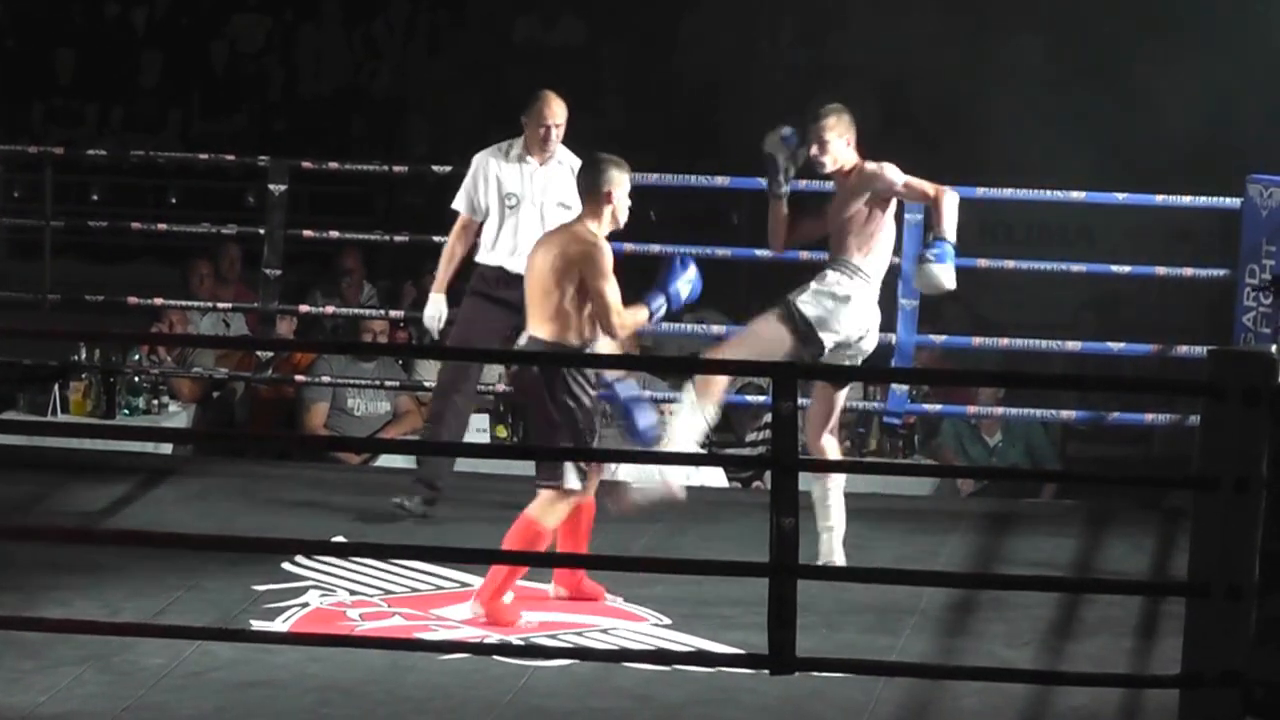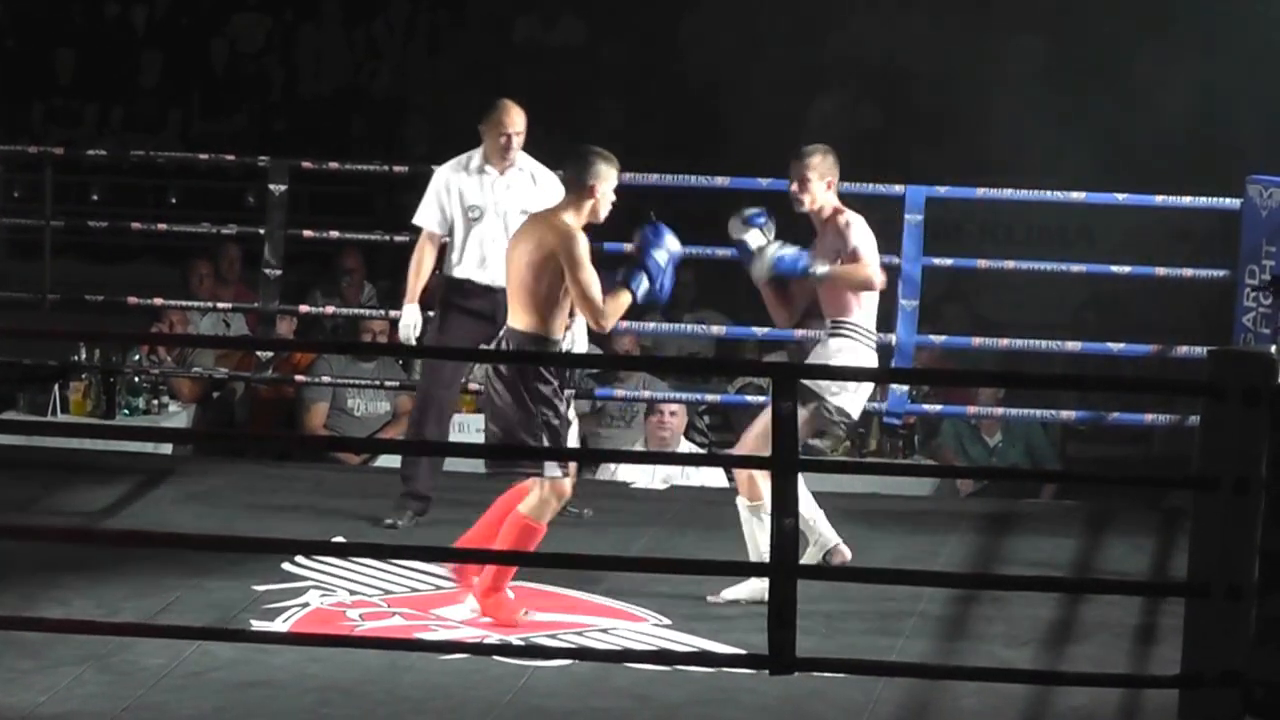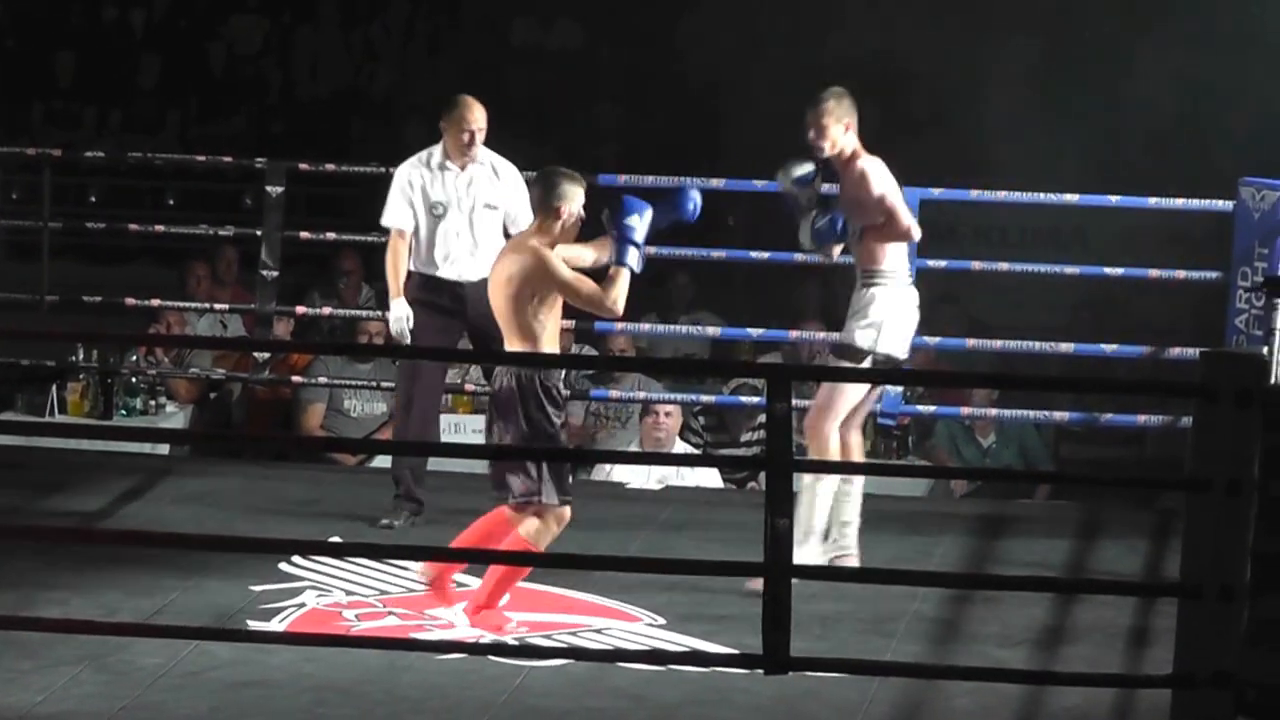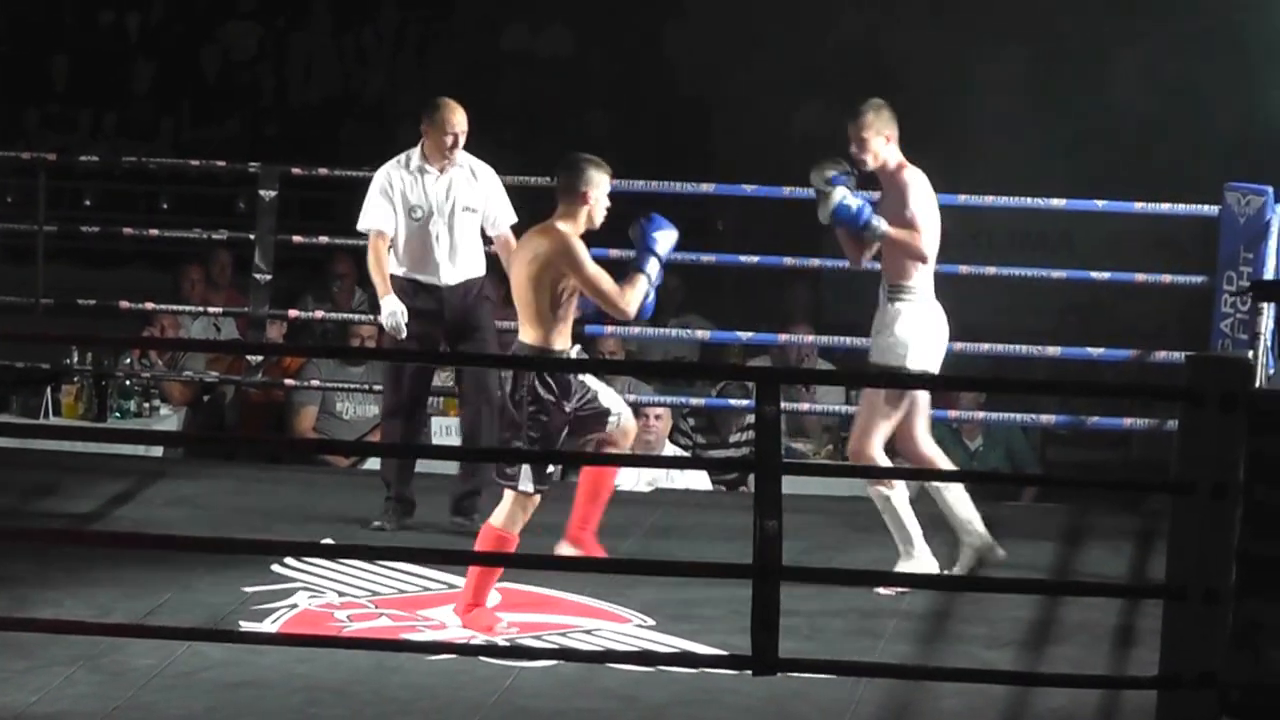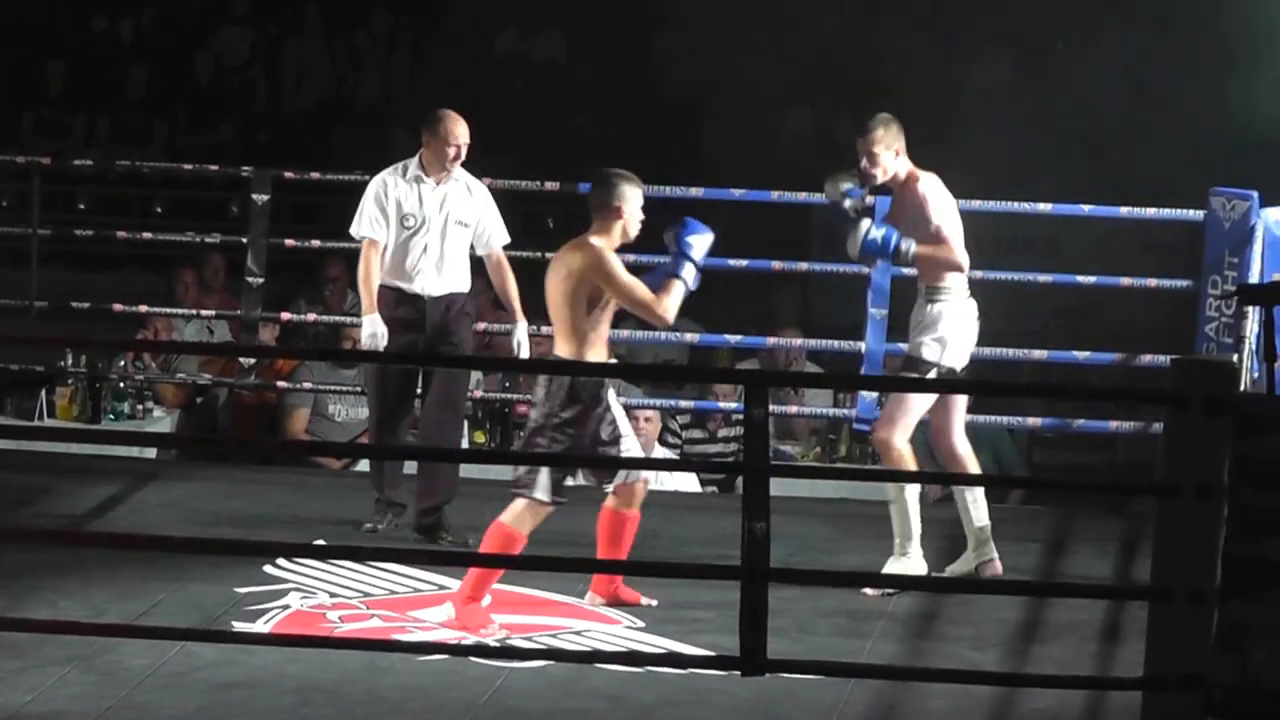
dt=0.2s
person 1, frame 1
left shoulder: (877, 177)
right shoulder: (835, 202)
left elbow: (943, 195)
right elbow: (780, 241)
left wrist: (941, 248)
right wrist: (778, 183)
left hip: (838, 294)
right hip: (861, 320)
left knee: (717, 362)
right knee: (818, 434)
person 1, frame 2
left shoulder: (849, 224)
right shoulder: (816, 239)
left elbow: (874, 279)
right elbow: (786, 316)
left wrist: (807, 268)
right wrist: (760, 258)
left hip: (847, 358)
right hip: (837, 359)
left knee: (748, 455)
right knee: (761, 455)
left ankle: (768, 575)
right ankle: (826, 543)
person 1, frame 3
left shoulder: (867, 170)
right shoulder: (850, 178)
left elbow: (909, 230)
right elbow: (830, 250)
left wrist: (845, 227)
right wrist: (811, 205)
left hip: (884, 304)
right hip: (878, 304)
left knee: (818, 425)
right knee: (845, 427)
left ankle: (805, 550)
right ankle: (842, 545)
person 1, frame 4
left shoulder: (908, 182)
right shoulder: (891, 187)
left elbow: (922, 251)
right elbow: (858, 256)
left wrist: (868, 221)
right wrist: (839, 208)
left hip: (909, 319)
right hip: (908, 317)
left knee: (863, 448)
right knee: (915, 443)
left ankle: (918, 558)
right ankle: (976, 539)
person 1, frame 5
left shoulder: (925, 190)
right shoulder: (901, 197)
left elbow: (958, 259)
right elbow: (874, 256)
left wrist: (897, 245)
right wrist: (855, 216)
left hip: (947, 319)
right hip: (938, 319)
left knee: (890, 437)
right knee: (949, 439)
left ankle: (908, 557)
right ankle: (982, 551)
person 2, frame 1
left shoulder: (563, 239)
right shoulder: (591, 247)
right elbow: (614, 326)
left wrist: (621, 386)
right wrist: (664, 297)
left hip: (553, 362)
right hip: (553, 370)
left knee: (588, 473)
right knee: (561, 494)
left ankle: (571, 577)
right ankle: (492, 594)
person 2, frame 2
left shoulder: (539, 225)
right shoulder: (568, 237)
right elbow: (601, 318)
left wrist: (627, 277)
right wrist: (643, 271)
left hip: (522, 356)
right hip: (531, 364)
left knee: (537, 477)
right knee: (554, 486)
left ankle: (471, 558)
right ankle: (492, 590)
person 2, frame 3
left shoulder: (523, 249)
right shoulder: (537, 259)
right elbow: (611, 305)
left wrist: (624, 240)
right wrist: (630, 244)
left hip: (527, 383)
right hip: (529, 388)
left knee: (521, 507)
right knee: (553, 514)
left ankle: (441, 569)
right ankle: (483, 605)
person 2, frame 4
left shoulder: (543, 238)
right shoulder: (564, 245)
right elbow: (623, 308)
right wrist: (651, 257)
left hip: (559, 372)
right hip: (539, 377)
left knee: (623, 426)
right knee: (522, 497)
left ankle: (579, 536)
right ankle: (471, 604)
person 2, frame 5
left shoulder: (580, 253)
right shoulder: (596, 259)
right elbow: (662, 315)
left wrist: (653, 283)
right wrist: (687, 263)
left hip: (592, 386)
right hip: (571, 390)
left knee: (632, 484)
right knee: (534, 502)
left ankle: (606, 585)
right ankle: (466, 602)
person 3, frame 1
left shoulder: (578, 174)
right shoulder: (489, 163)
right elbow: (465, 229)
right wrist: (437, 291)
right hip: (492, 284)
right knee: (455, 381)
right ankle: (427, 486)
person 3, frame 2
left shoulder: (545, 181)
right shoulder: (451, 175)
right elbow: (428, 242)
right wrist: (411, 303)
right hip: (464, 296)
right knee: (433, 392)
right ankle: (413, 497)
person 3, frame 3
left shoulder: (504, 173)
right shoulder: (413, 173)
right elbow: (399, 239)
right wrist: (396, 299)
left hip: (491, 291)
right hip: (432, 291)
right knee: (416, 394)
right ankle: (407, 498)
person 3, frame 4
left shoulder: (481, 175)
right shoulder: (392, 177)
left elbow: (505, 241)
right elbow: (378, 243)
right wrist: (386, 298)
left hip: (470, 293)
right hip: (414, 296)
left knee: (482, 396)
right knee: (402, 401)
left ankle: (468, 502)
right ankle: (398, 500)
person 3, frame 5
left shoulder: (474, 193)
right shoulder: (387, 185)
left elbow: (496, 260)
right elbow: (369, 253)
left wrist: (519, 320)
right wrist: (370, 314)
left hip: (451, 309)
right hip: (398, 305)
left knee: (444, 413)
right knee: (388, 409)
left ankle: (432, 516)
right ankle: (388, 502)
